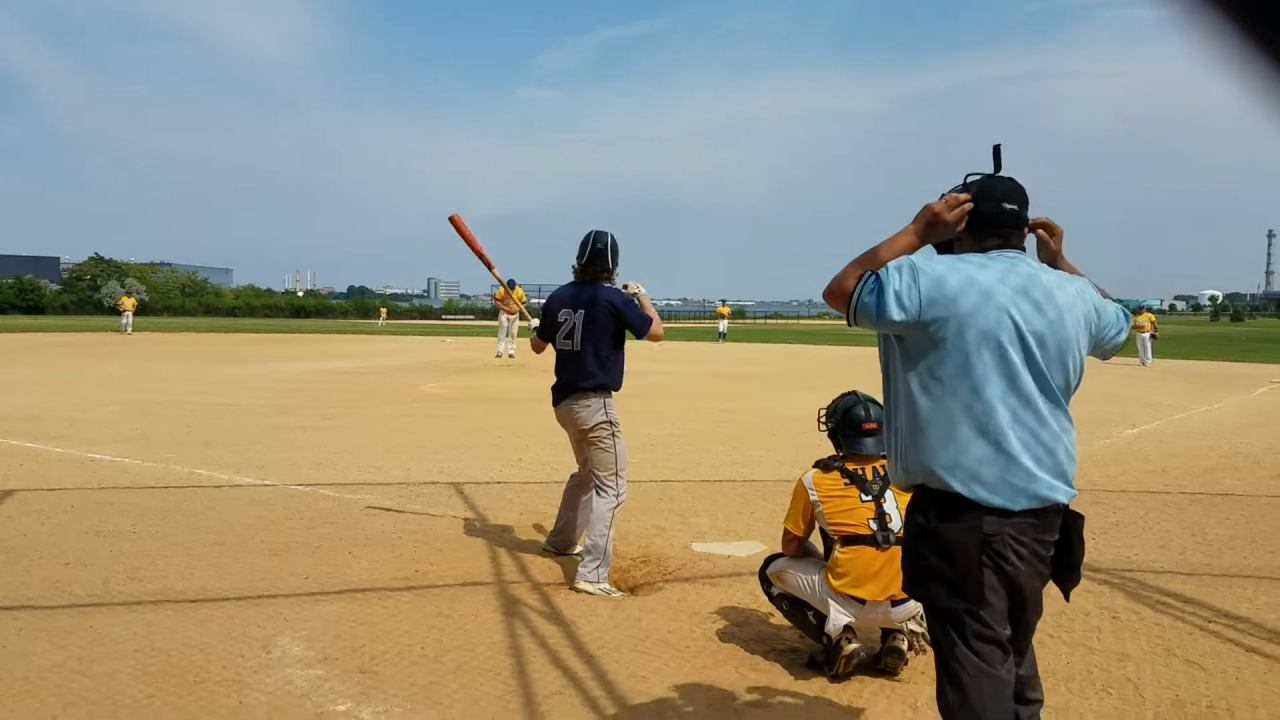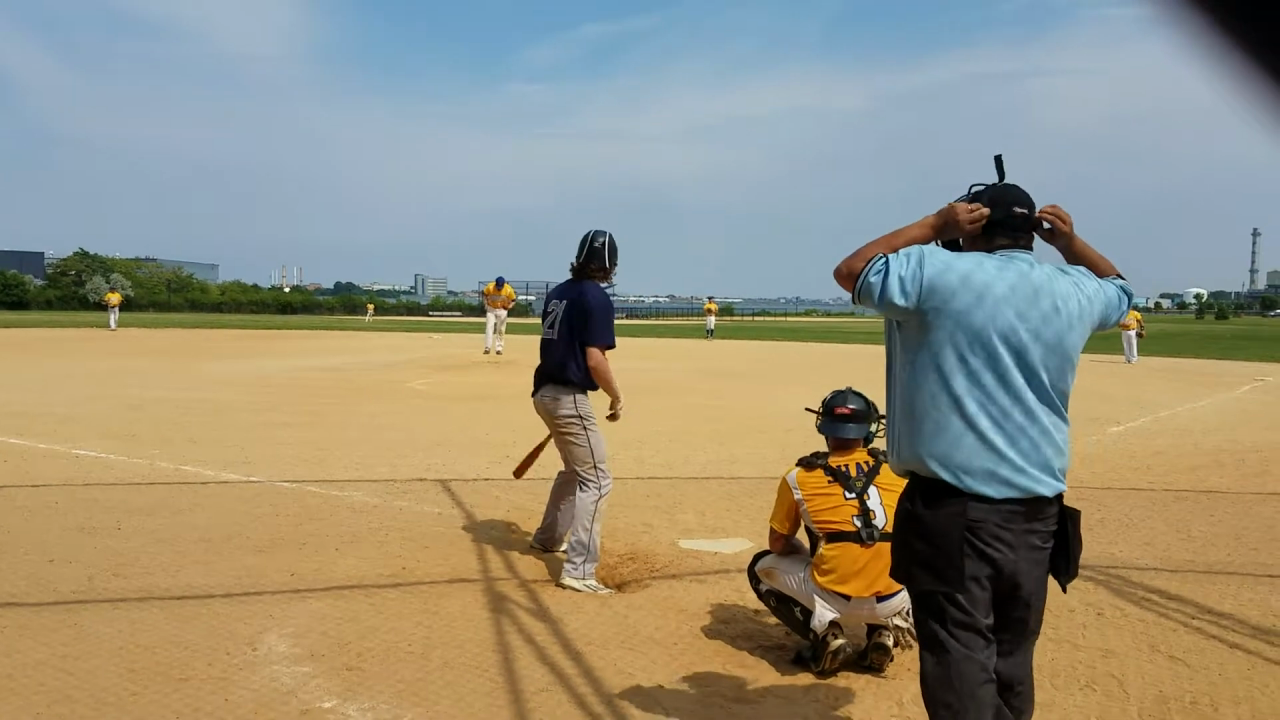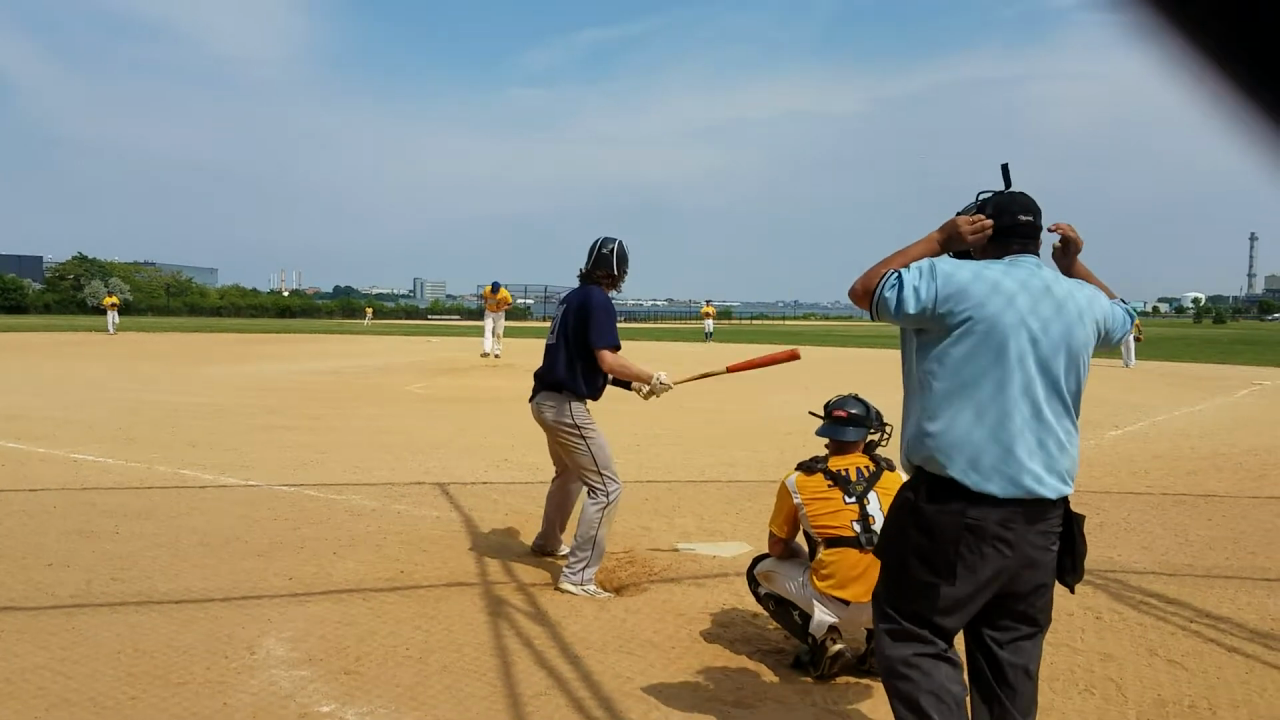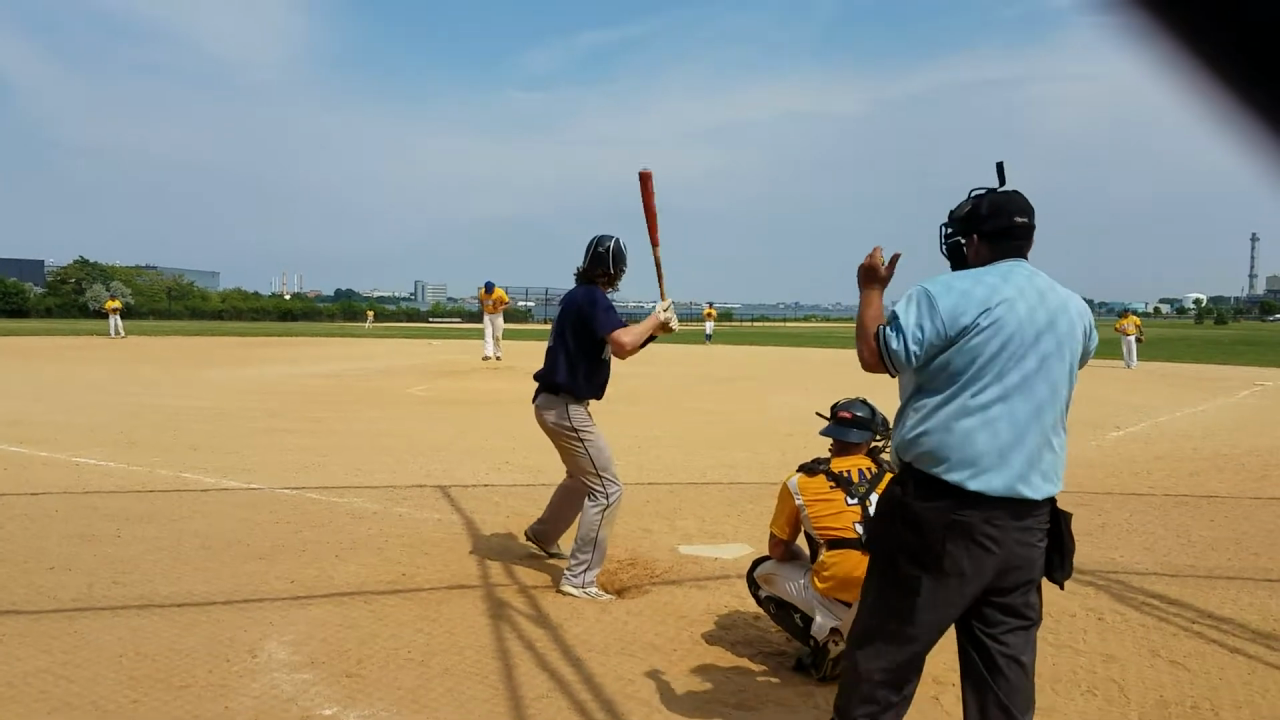
dt=0.4s
person 1, frame 1
left shoulder: (932, 280)
right shoulder: (1071, 294)
left elbow: (841, 293)
right elbow: (1115, 329)
left wrist: (917, 232)
right wrist: (1059, 262)
left hip: (959, 516)
right hip: (1042, 511)
left knee: (975, 666)
right knee: (1013, 651)
person 1, frame 2
left shoulder: (937, 272)
right shoulder: (1073, 292)
left elbow: (850, 272)
right elbow: (1118, 290)
left wrist: (933, 226)
right wrist: (1072, 243)
left hip: (951, 507)
right hip: (1036, 509)
left knee: (959, 658)
right knee: (1012, 653)
person 1, frame 3
left shoulder: (954, 281)
right shoulder: (1081, 302)
left elbow: (865, 291)
right elbow: (1121, 315)
left wrist: (938, 241)
right wrist: (1074, 264)
left hip: (952, 508)
right hip: (1040, 514)
left knee: (913, 636)
right knee: (1012, 651)
person 1, frame 4
left shoulder: (948, 295)
right shoulder: (1074, 309)
left elbow: (875, 357)
left wrist: (871, 287)
left hip: (938, 509)
right hip: (1025, 516)
left knee: (889, 643)
right knee: (1004, 652)
person 2, frame 1
left shoulder: (558, 297)
right shoulder: (612, 299)
left elbow: (537, 346)
right elbow: (656, 332)
left wrist: (543, 325)
right wrist: (642, 296)
left hip: (565, 400)
right hip: (594, 403)
left knee: (587, 471)
right knee: (610, 486)
left ankle: (561, 540)
right ankle: (592, 574)
person 2, frame 2
left shoulder: (558, 293)
right shoulder: (596, 298)
right elbow: (595, 360)
right wrist: (616, 399)
left hip: (546, 392)
right hip: (569, 397)
left knee: (575, 468)
right knee: (595, 481)
left ankle: (548, 537)
right ankle: (578, 571)
person 2, frame 3
left shoulder: (572, 298)
right shoulder: (598, 300)
right elbow: (607, 361)
left wrist: (633, 383)
right wrist: (651, 377)
left hip: (546, 398)
right hip: (566, 405)
left knee: (569, 474)
right knee: (606, 486)
left ankle: (547, 542)
right ankle: (577, 576)
person 2, frame 4
left shoulder: (577, 297)
right shoulder: (592, 299)
left elbow: (616, 348)
right elbow: (623, 343)
left wrist: (655, 329)
right wrist: (655, 316)
left hip: (552, 402)
right hip: (566, 407)
left knee: (582, 476)
right knee: (606, 489)
left ankle: (543, 533)
right ankle: (578, 579)
person 3, frame 1
left shoulder: (815, 480)
left elbow: (791, 547)
left hip: (849, 602)
right hip: (906, 605)
left knee: (773, 570)
left ankle: (837, 639)
right ankle: (898, 635)
person 3, frame 2
left shoulder: (799, 477)
right shoulder: (895, 470)
left elbow: (778, 545)
left hip: (834, 599)
right hip: (892, 601)
left knee: (762, 567)
left ankle: (825, 636)
right ankle: (883, 631)
person 3, frame 3
left shoulder: (799, 481)
right shoulder: (894, 476)
left elbow: (777, 548)
left hip: (834, 605)
left knee: (761, 570)
left ankle: (824, 641)
person 3, frame 4
left shoulder: (800, 483)
right shoulder: (894, 478)
left elbow: (778, 550)
left hip: (835, 605)
left knee: (761, 573)
left ankle: (825, 643)
